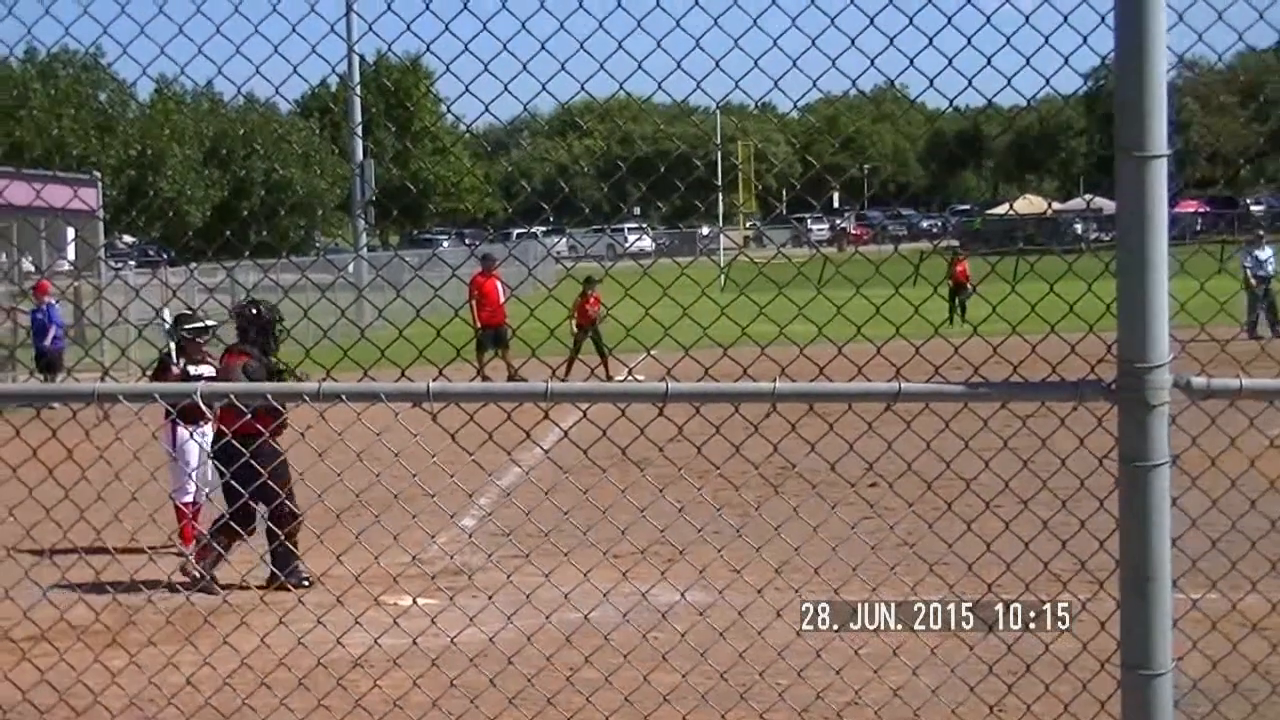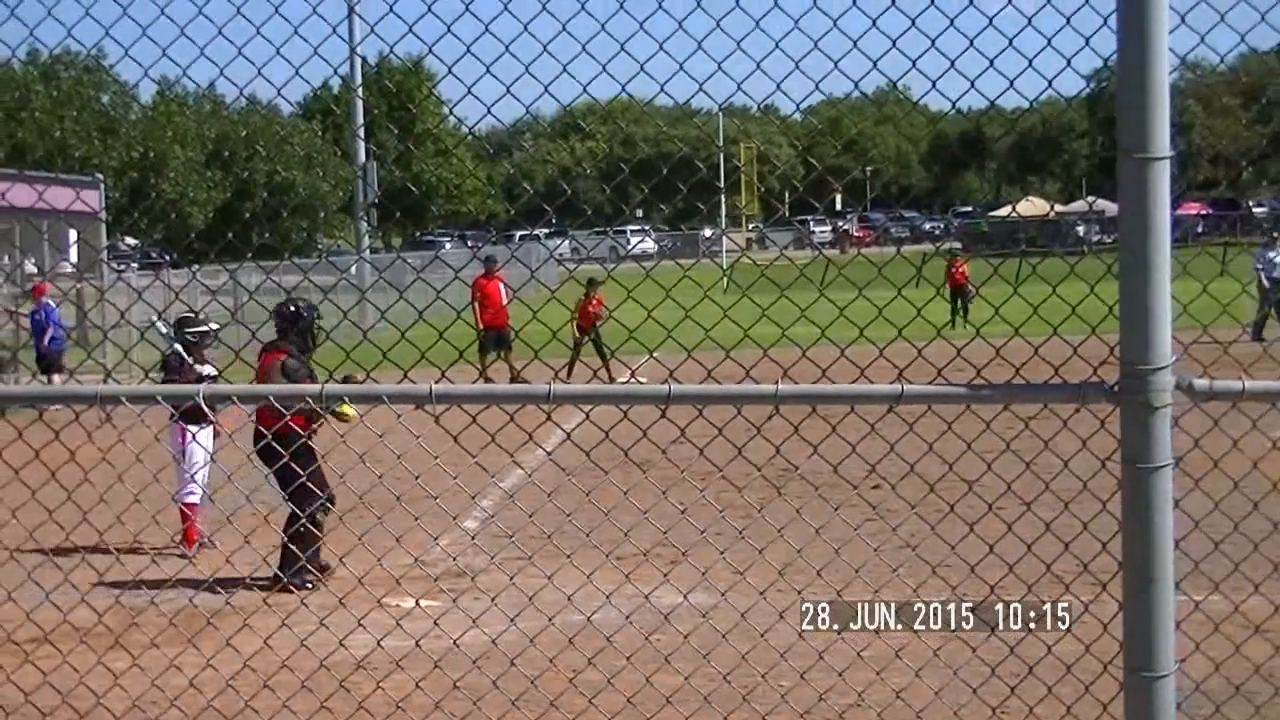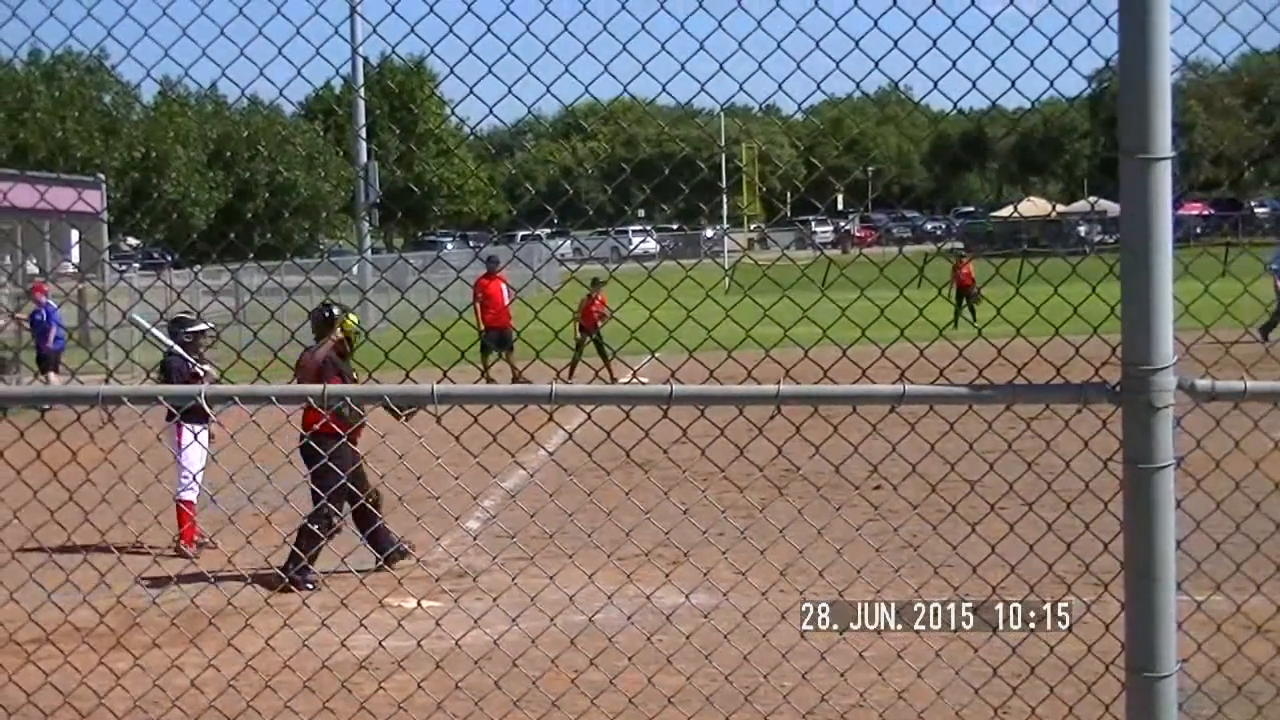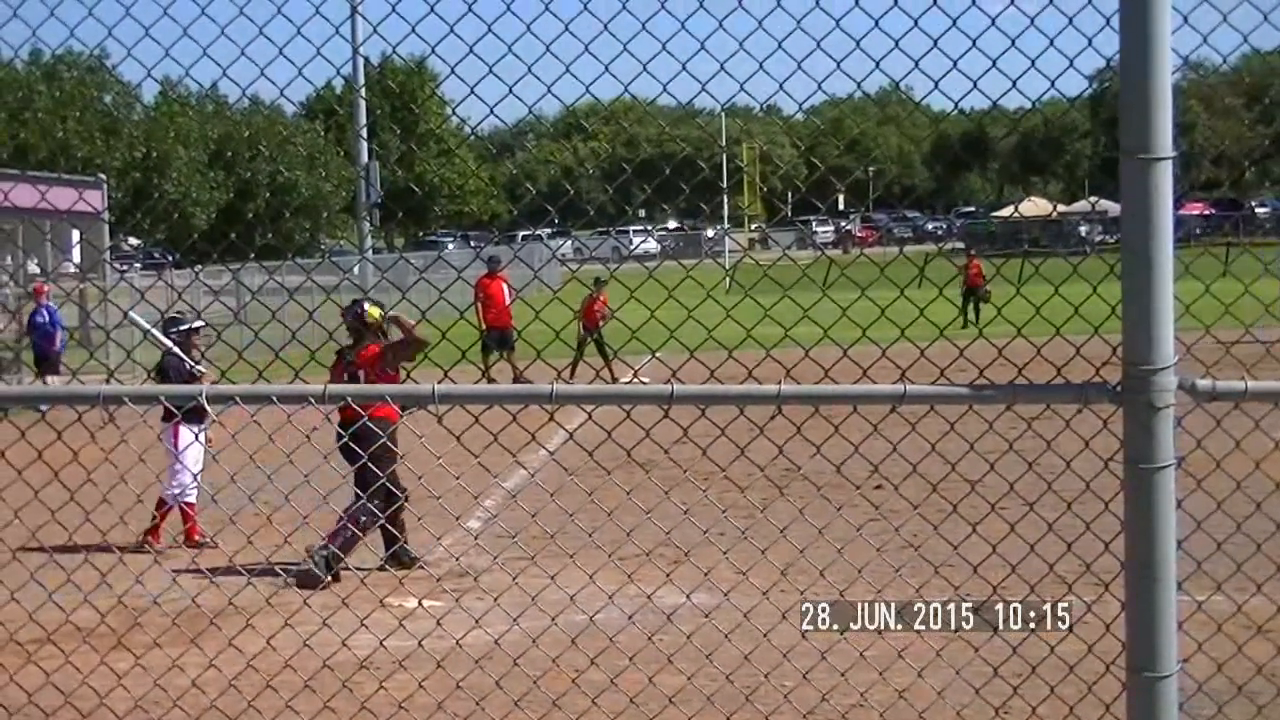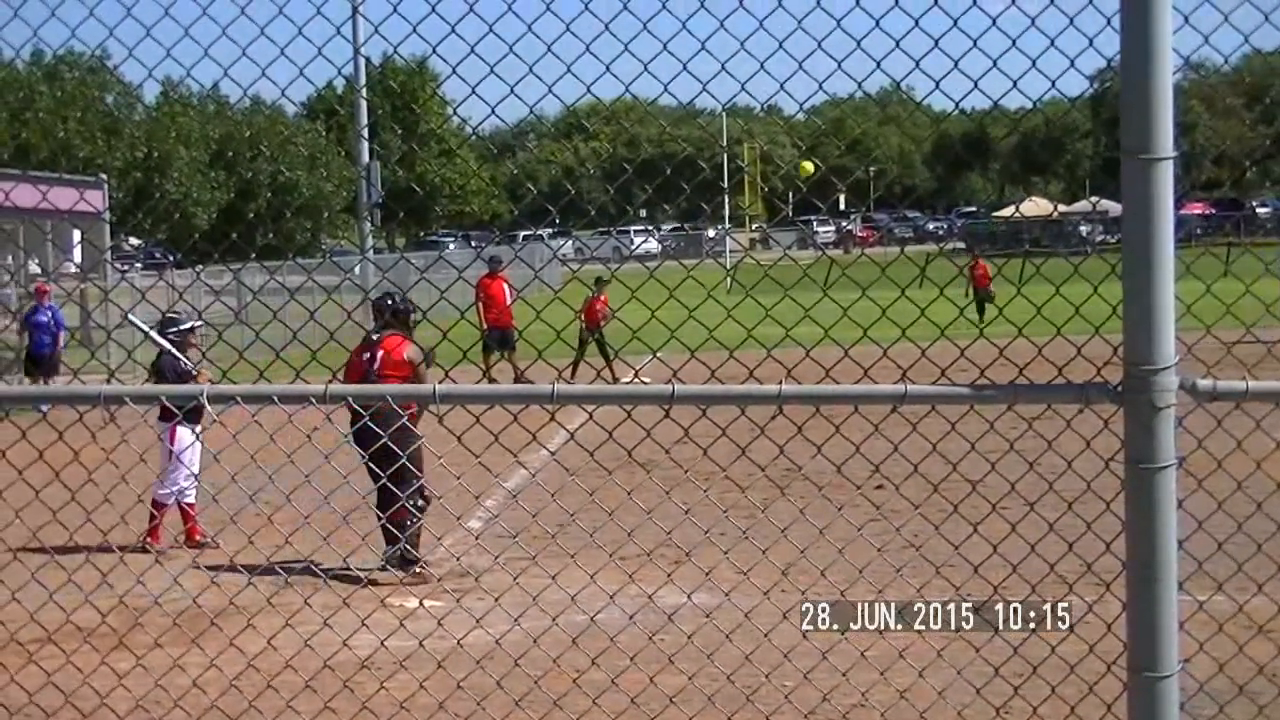
dt=0.3s
person 1, frame 1
left shoulder: (252, 358)
right shoulder: (241, 363)
right elbow: (238, 403)
left wrist: (279, 380)
left hip: (237, 444)
right hip: (251, 445)
left knee: (241, 511)
right knee: (284, 507)
left ankle: (204, 565)
right ankle: (286, 571)
person 1, frame 2
left shoulder: (292, 358)
right shoulder: (279, 361)
right elbow: (276, 407)
right wrist: (317, 406)
left hip: (289, 442)
right hip: (283, 443)
left knee: (318, 500)
right knee: (309, 506)
left ankle: (309, 562)
right ankle: (292, 573)
person 1, frame 3
left shoulder: (337, 362)
right shoulder: (312, 359)
right elbow: (309, 369)
left wrist: (395, 409)
right wrist: (332, 335)
left hip: (341, 444)
right hip: (326, 444)
left knee: (365, 499)
right knee: (328, 511)
left ankle: (388, 549)
right ankle: (296, 572)
person 1, frame 4
left shoulder: (342, 360)
right shoulder: (381, 353)
right elbow: (419, 342)
right wrist: (394, 318)
left hip: (352, 433)
right hip: (374, 434)
left knee: (392, 493)
right knee: (367, 505)
left ankle: (398, 552)
right ankle: (323, 560)
person 1, frame 5
left shoulder: (360, 350)
right shoulder: (408, 349)
left hip: (363, 425)
right hip: (395, 423)
left knee: (387, 491)
right knee: (413, 492)
left ankle: (396, 553)
right ankle: (407, 553)
person 2, frame 1
left shoulder: (208, 359)
right shoulder: (171, 359)
left wrist: (216, 423)
right wrist: (169, 378)
left hip: (205, 426)
right hip: (181, 427)
left knee: (203, 482)
right knee: (184, 482)
left ankle: (193, 530)
right ankle: (186, 538)
person 2, frame 2
left shoulder: (204, 359)
right shoulder: (175, 360)
left wrist: (214, 422)
right wrist: (187, 378)
left hip: (205, 426)
right hip: (187, 427)
left knee: (200, 482)
right knee: (190, 482)
left ankle: (194, 532)
right ankle: (189, 539)
person 2, frame 3
left shoulder: (198, 359)
right shoulder: (174, 362)
left wrist: (208, 424)
right wrist: (202, 382)
left hip: (200, 426)
right hip: (183, 426)
left knee: (195, 481)
right knee: (187, 480)
left ankle: (192, 534)
right ankle: (182, 540)
person 2, frame 4
left shoulder: (192, 360)
right shoulder: (170, 362)
left wrist: (205, 428)
right wrist: (199, 384)
left hip: (195, 426)
right hip: (180, 427)
left knee: (191, 483)
right knee: (179, 482)
left ankle: (192, 534)
right ankle: (151, 534)
person 2, frame 5
left shoulder: (184, 360)
right shoulder: (166, 361)
right wrist: (196, 383)
left hip: (191, 426)
right hip: (176, 427)
left knee: (188, 482)
right knee: (170, 482)
left ankle: (193, 534)
right ankle: (151, 536)
